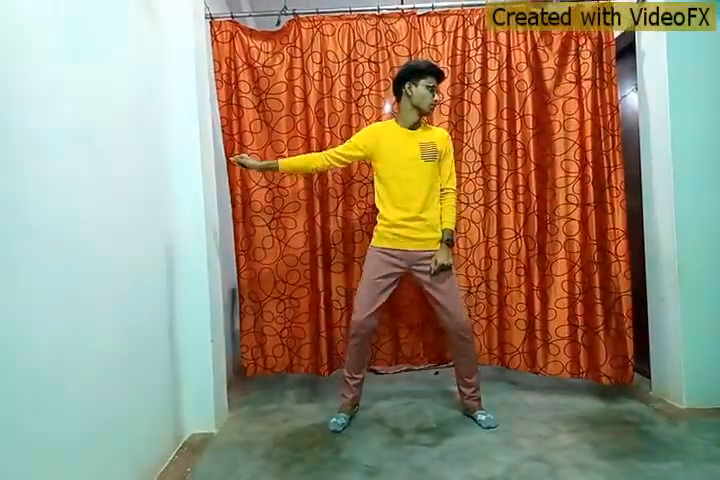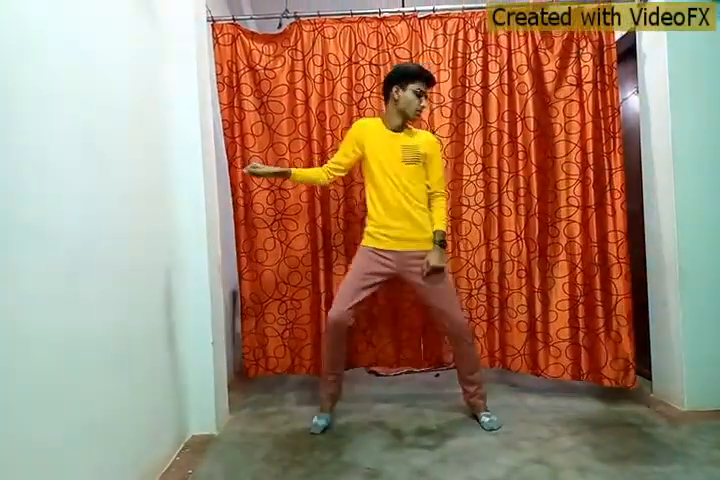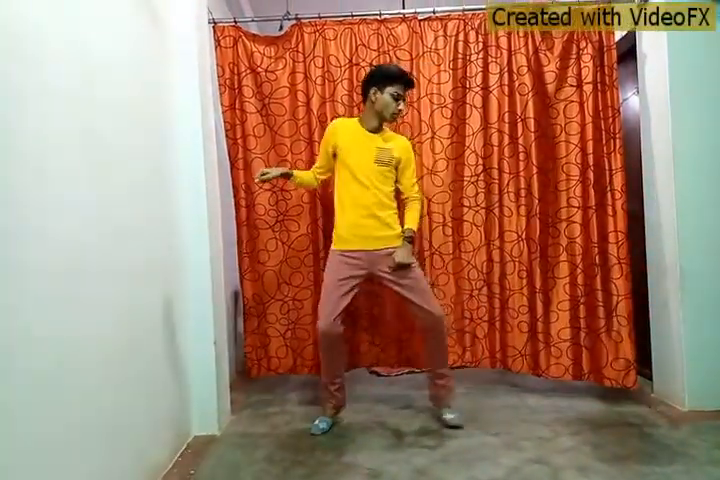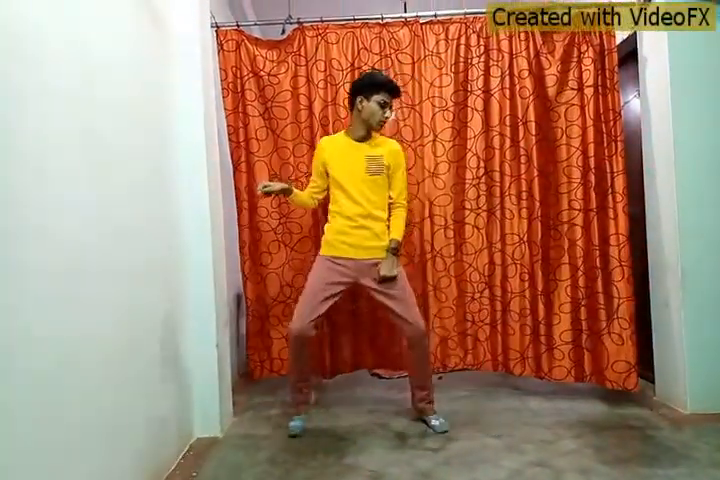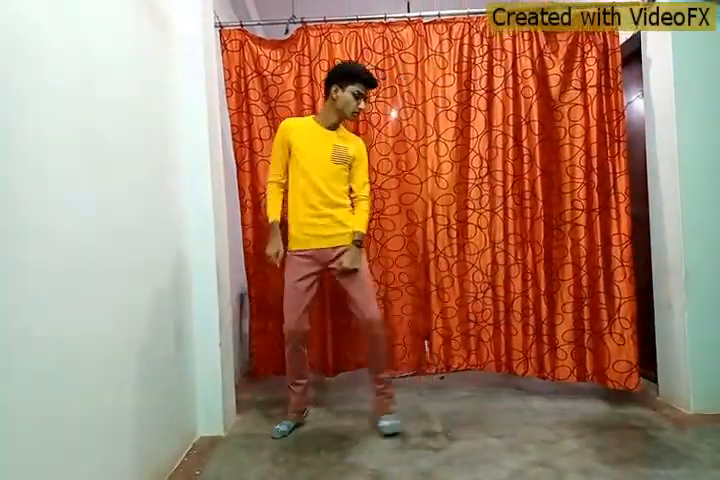
dt=0.2s
person 1, frame 1
left shoulder: (441, 140)
right shoulder: (375, 135)
left elbow: (448, 193)
right elbow: (326, 160)
left wrist: (446, 242)
right wrist: (267, 165)
left hip: (429, 250)
right hip: (386, 248)
left knee: (459, 325)
right knee: (361, 324)
left ankle: (472, 401)
right ankle: (348, 402)
person 1, frame 2
left shoulder: (427, 143)
right shoulder: (362, 132)
left elbow: (437, 196)
right elbow: (328, 174)
left wrist: (437, 244)
right wrist: (282, 172)
left hip: (420, 251)
right hip: (375, 249)
left knee: (457, 325)
right knee: (337, 320)
left ankle: (477, 402)
right ankle: (328, 402)
person 1, frame 3
left shoulder: (401, 146)
right shoulder: (338, 131)
left elbow: (412, 198)
right elbow: (316, 176)
left wrist: (407, 241)
right wrist: (285, 174)
left hip: (391, 249)
right hip: (346, 251)
left knee: (433, 317)
right knee: (327, 329)
left ankle: (441, 399)
right ankle: (332, 406)
person 1, frame 4
left shoulder: (391, 152)
right shoulder: (325, 146)
left elbow: (398, 206)
right elbow: (312, 197)
left wrist: (391, 253)
right wrist: (285, 188)
left hip: (378, 257)
right hip: (333, 258)
left knee: (416, 331)
right knee: (299, 330)
left ankle: (425, 406)
right ankle: (302, 404)
person 1, frame 5
left shoulder: (355, 144)
right shoulder: (291, 130)
left elbow: (362, 197)
right elbow: (276, 184)
left wrist: (357, 245)
right wrist: (274, 232)
left hip: (345, 245)
right hip: (301, 247)
left knee: (371, 320)
right knee: (294, 330)
left ankle: (384, 406)
right ankle: (297, 410)
